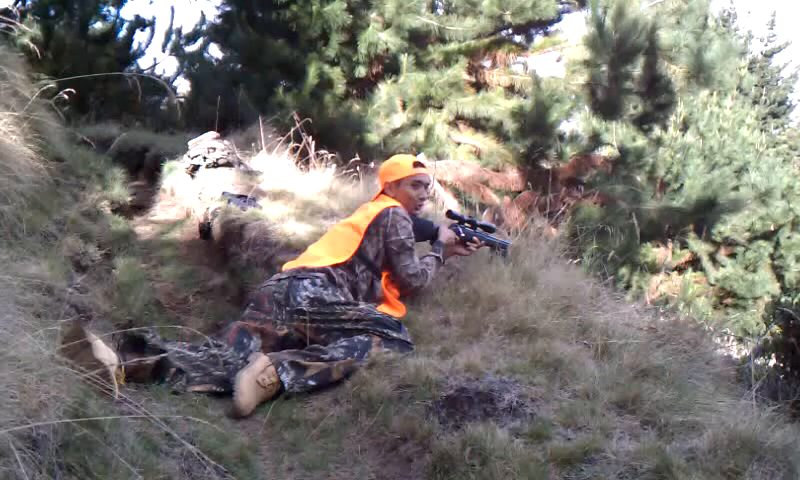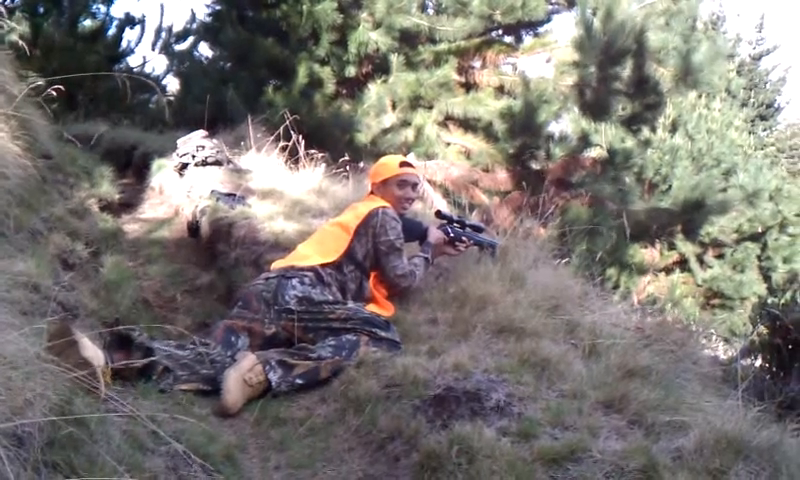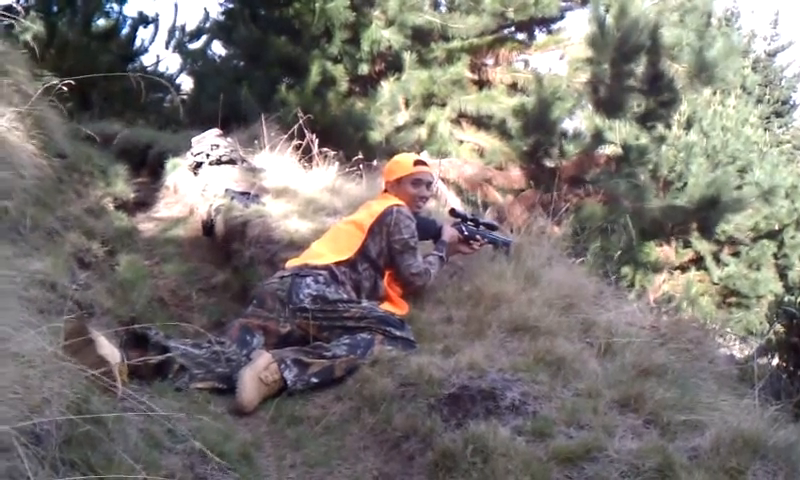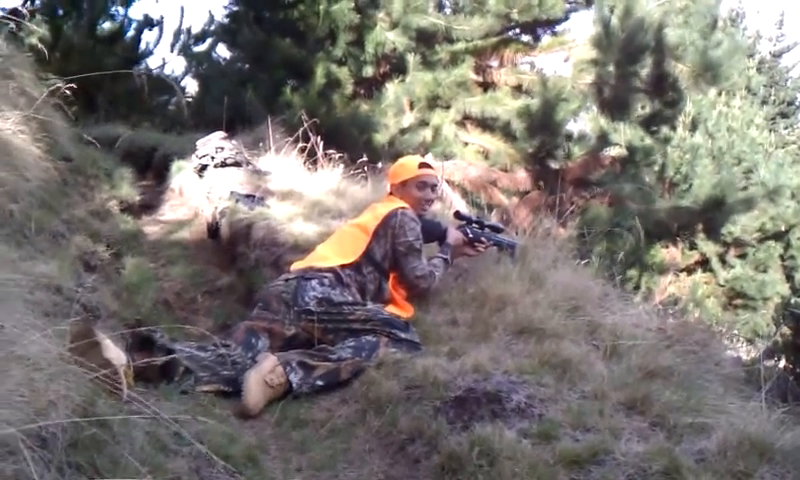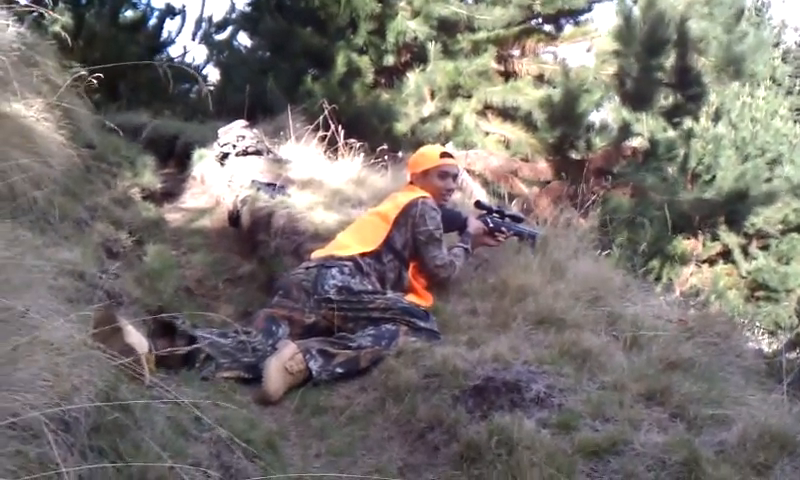
dt=1s
person 1, frame 1
left shoulder: (381, 214)
right shoulder: (391, 214)
left elbow: (382, 268)
right elbow: (408, 279)
left wrist: (446, 251)
right wrist: (438, 251)
left hip: (284, 291)
right hip: (309, 296)
left knee: (226, 360)
right knee: (396, 339)
left ankle: (130, 359)
right ankle: (274, 371)
person 1, frame 2
left shoulder: (358, 212)
right shoulder: (383, 214)
left elbow: (378, 271)
right elbow: (399, 278)
left wrist: (435, 251)
right wrist: (428, 250)
left hip: (274, 286)
right hip: (305, 292)
left knee: (213, 354)
right knee: (380, 338)
left ankle: (114, 356)
right ankle: (266, 370)
person 1, frame 3
left shoulder: (372, 210)
right shoulder: (397, 213)
left elbow: (390, 268)
right elbow: (414, 277)
left wrist: (446, 250)
right wrist: (443, 249)
left hip: (290, 284)
right hip: (321, 290)
left knee: (232, 353)
right knee: (393, 338)
left ankle: (134, 351)
right ankle: (283, 368)
person 1, frame 4
left shoulder: (377, 213)
right shoulder: (402, 216)
left elbow: (394, 269)
right elbow: (419, 280)
left wrist: (451, 251)
right wrist: (447, 251)
left hip: (294, 287)
right hip: (325, 293)
left knee: (237, 354)
right knee: (399, 340)
left ankle: (144, 353)
right ankle: (286, 371)
person 1, frame 5
left shoulder: (398, 201)
right shoulder: (423, 204)
left elbow: (415, 257)
right elbow: (438, 270)
left wrist: (471, 243)
right wrist: (468, 241)
left hip: (317, 275)
right hip: (347, 281)
left knee: (259, 341)
right knee: (418, 330)
left ankle: (173, 342)
right ankle: (307, 358)
